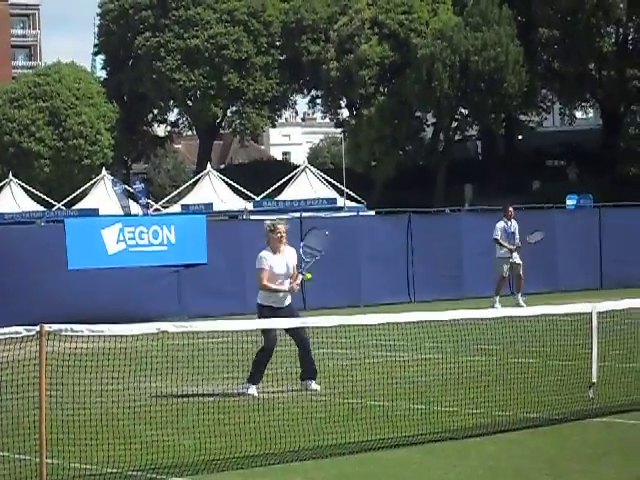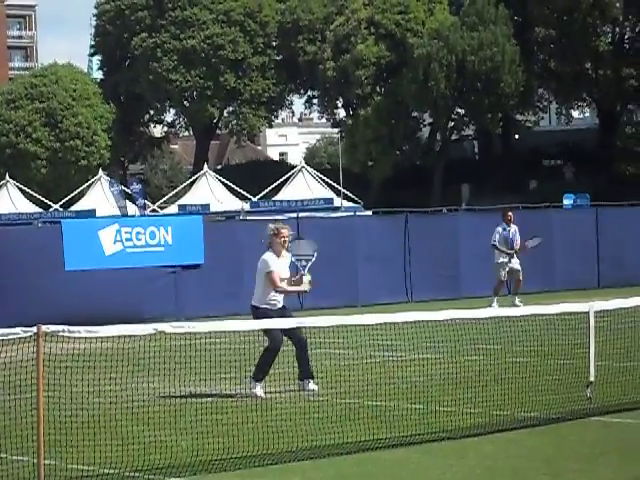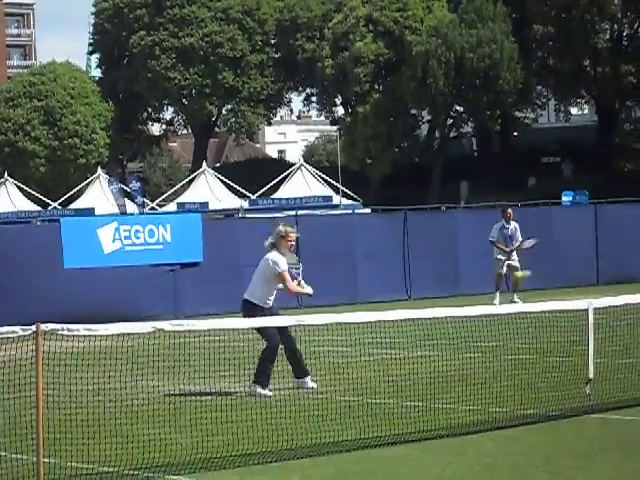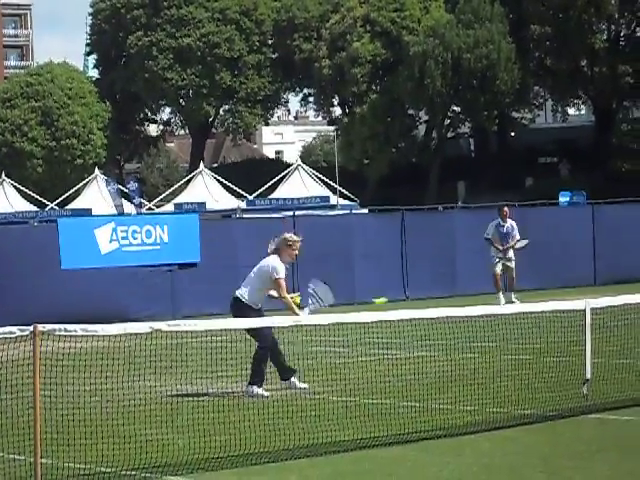
dt=0.1s
person 1, frame 1
left shoulder: (290, 252)
right shoulder: (264, 257)
right elbow: (263, 285)
left wrist: (297, 278)
right wrist: (285, 289)
left hip: (286, 306)
right hip: (268, 308)
left knee: (303, 341)
right knee: (270, 343)
left ankle: (308, 379)
right ankle: (251, 383)
person 1, frame 2
left shoulder: (286, 257)
right shoulder: (268, 259)
right elbow: (278, 287)
left wrist: (299, 279)
right wrist: (301, 288)
left hip: (279, 308)
right hip: (262, 309)
left knee: (300, 340)
right knee: (276, 342)
left ankle: (306, 379)
right ankle: (256, 381)
person 1, frame 3
left shoulder: (281, 258)
right shoulder: (276, 259)
right elbow: (289, 287)
left wrist: (297, 284)
right wrist: (306, 290)
left hip: (265, 306)
right hip: (253, 306)
left knee: (288, 339)
right knee: (273, 342)
left ankle: (302, 378)
right ankle: (258, 385)
person 1, frame 4
left shoulder: (275, 261)
right shoulder: (277, 265)
right elbow: (283, 296)
left wrist: (288, 297)
right wrist: (297, 312)
left hip: (252, 306)
right hip: (242, 306)
left knee: (271, 341)
right knee: (266, 342)
left ankle: (288, 377)
right ankle: (254, 385)
